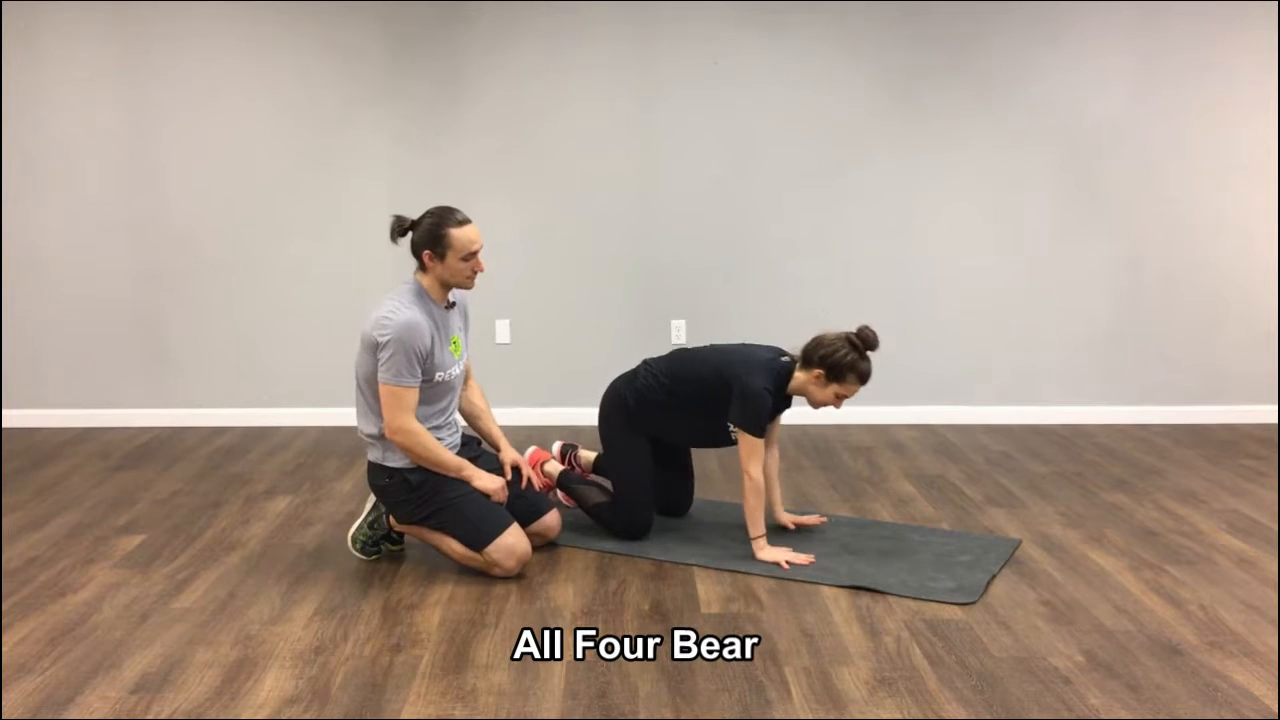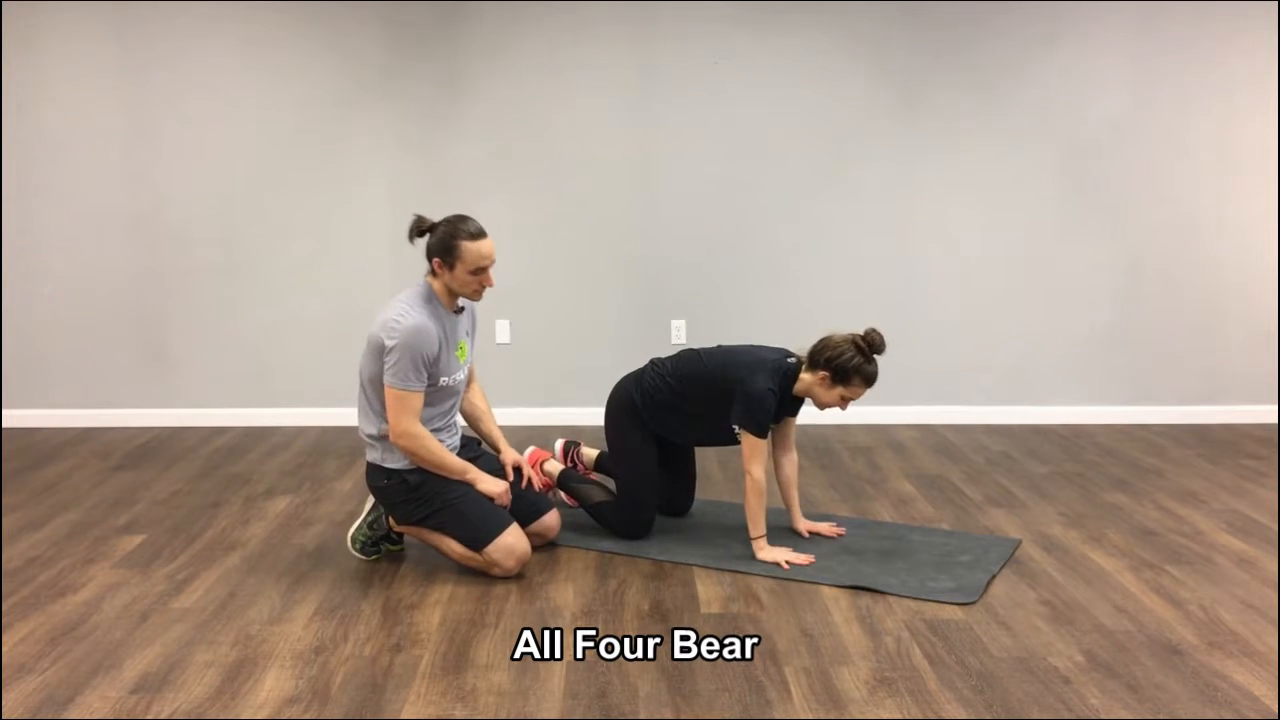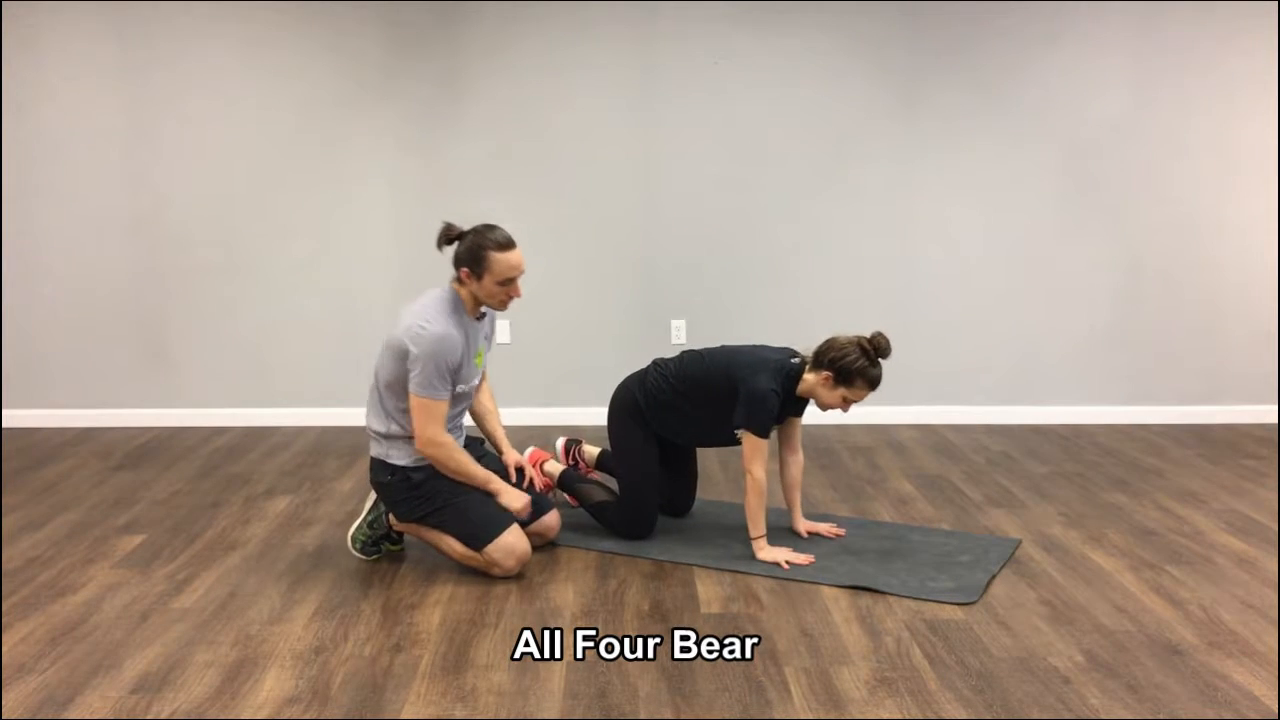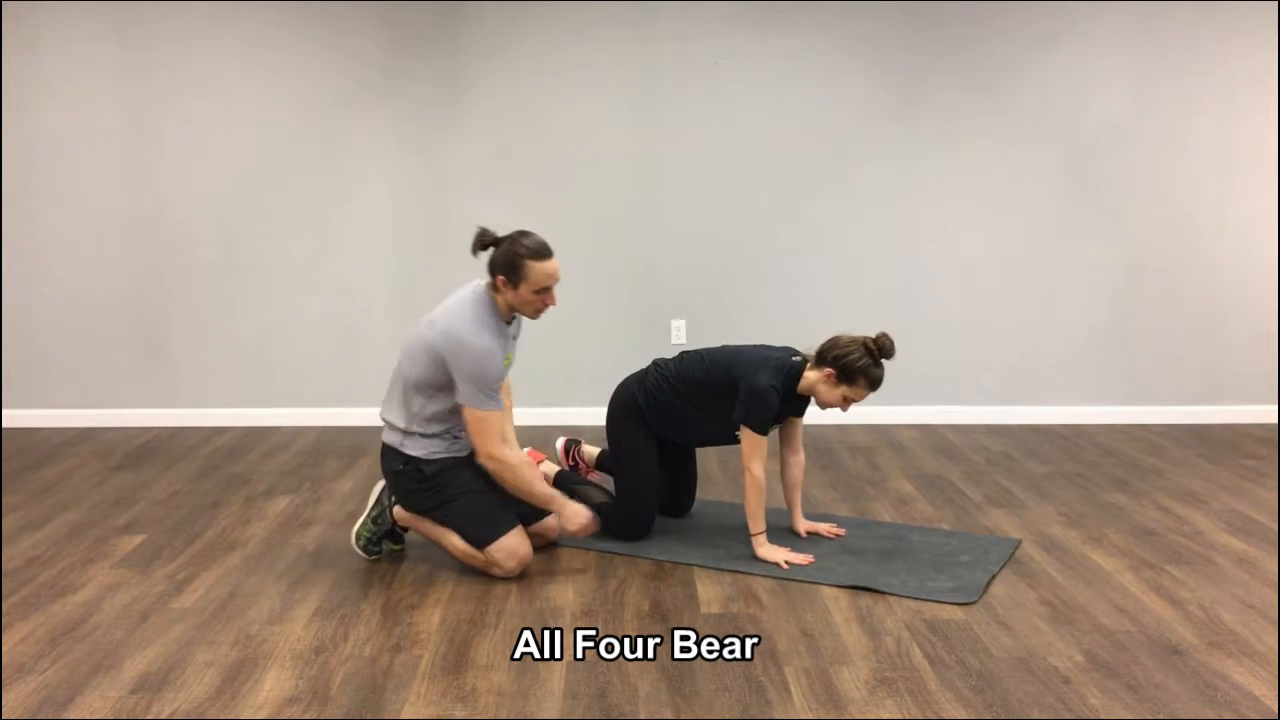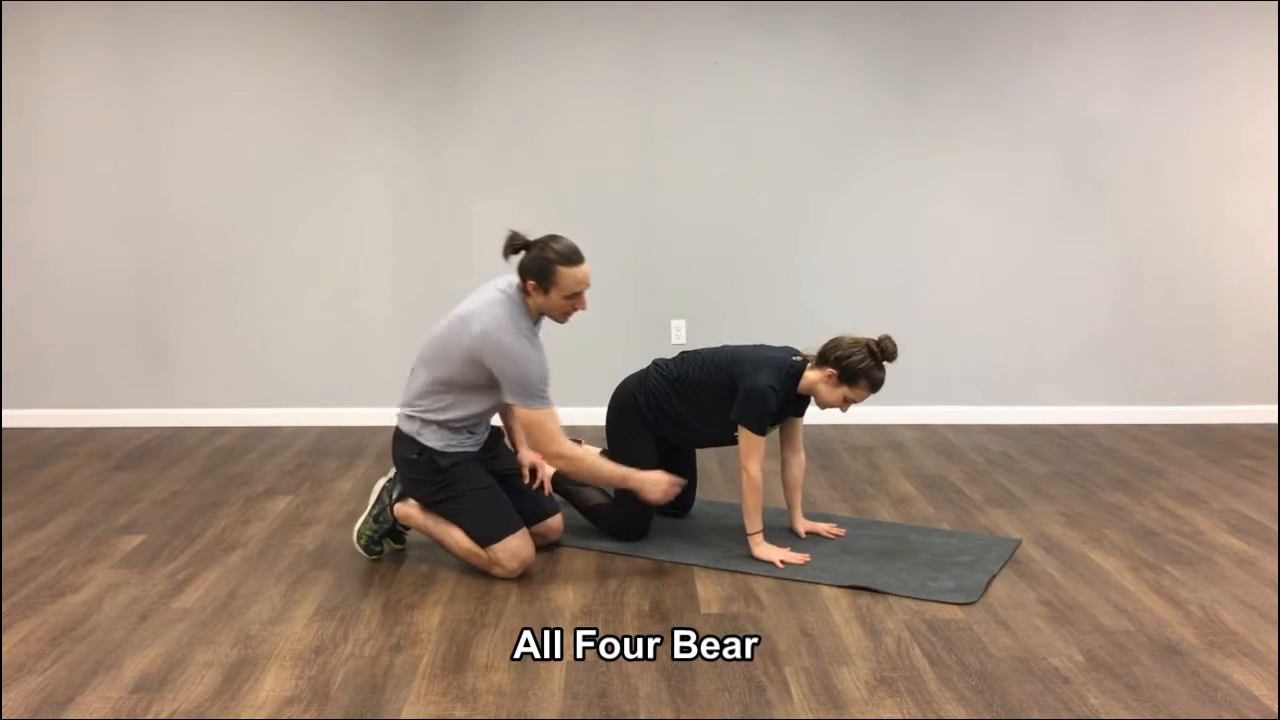
dt=0.2s
person 1, frame 1
left shoulder: (784, 374)
right shoulder: (757, 385)
left elbow: (768, 449)
right elbow: (752, 471)
left wrist: (779, 512)
right wrist: (760, 545)
left hip: (661, 415)
right hip: (627, 409)
left knee: (676, 506)
right knee: (633, 524)
left ankle: (577, 458)
right ankle: (549, 468)
person 1, frame 2
left shoulder: (792, 377)
right shoulder: (761, 386)
left elbow: (785, 452)
right elbow: (754, 472)
left wrist: (797, 518)
right wrist: (760, 546)
left hip: (665, 414)
right hip: (633, 408)
left knee: (677, 505)
right knee: (633, 523)
left ankle: (577, 455)
right ankle: (550, 468)
person 1, frame 3
left shoulder: (796, 378)
right shoulder: (764, 386)
left elbow: (791, 453)
right elbow: (755, 472)
left wrist: (797, 518)
right wrist: (760, 545)
left hip: (669, 415)
right hip: (637, 408)
left knee: (677, 505)
right knee: (635, 524)
left ankle: (580, 453)
right ankle: (549, 470)
person 1, frame 4
left shoulder: (797, 377)
right shoulder: (765, 384)
left elbow: (793, 453)
right elbow: (754, 469)
left wrist: (797, 519)
right wrist: (760, 543)
left hip: (668, 417)
right hip: (637, 409)
left knee: (676, 506)
right knee: (633, 526)
left ankle: (581, 453)
right ankle: (548, 472)
person 1, frame 5
left shoulder: (798, 377)
right shoulder: (765, 385)
left elbow: (793, 453)
right elbow: (750, 469)
left wrist: (798, 518)
right wrist: (757, 543)
left hip: (668, 416)
right hip: (637, 409)
left knee: (678, 506)
right knee: (631, 526)
right ankle: (549, 476)
person 2, frame 1
left shoulder: (454, 301)
right shoulder: (404, 323)
right elbow: (400, 429)
left wrist: (502, 446)
right wrist: (472, 475)
left hip: (453, 447)
right hip: (408, 469)
left knee: (547, 526)
right knee: (510, 556)
left ankle: (427, 514)
right ankle: (396, 519)
person 2, frame 2
left shoulder: (463, 306)
right shoulder: (412, 327)
right elbow: (404, 434)
left wrist: (502, 446)
right wrist: (476, 478)
left hip: (451, 447)
right hip: (406, 469)
left knee: (546, 526)
right knee: (510, 556)
left ankle: (429, 514)
right ankle: (396, 518)
person 2, frame 3
left shoulder: (481, 309)
right shoulder: (436, 334)
right elbow: (429, 442)
left wrist: (504, 447)
right wrist: (497, 489)
left hip: (452, 447)
right hip: (410, 466)
left knee: (545, 525)
right knee: (510, 555)
left ankle: (417, 510)
right ankle: (397, 517)
person 2, frame 4
left shoulder: (500, 305)
right shoulder: (476, 339)
right elbow: (492, 455)
left wrist: (514, 450)
right wrist: (561, 504)
left hip: (461, 442)
right hip: (423, 456)
left knee: (547, 529)
right knee: (512, 558)
left ankle: (431, 508)
right ankle: (398, 513)
person 2, frame 5
left shoulder: (510, 292)
right shoulder: (513, 341)
right elbow: (556, 451)
left wrist: (521, 447)
right wrist: (637, 481)
left hip: (474, 435)
right hip: (433, 448)
left knee: (548, 529)
right knee: (514, 559)
left ankle: (426, 495)
right ankle: (401, 509)
